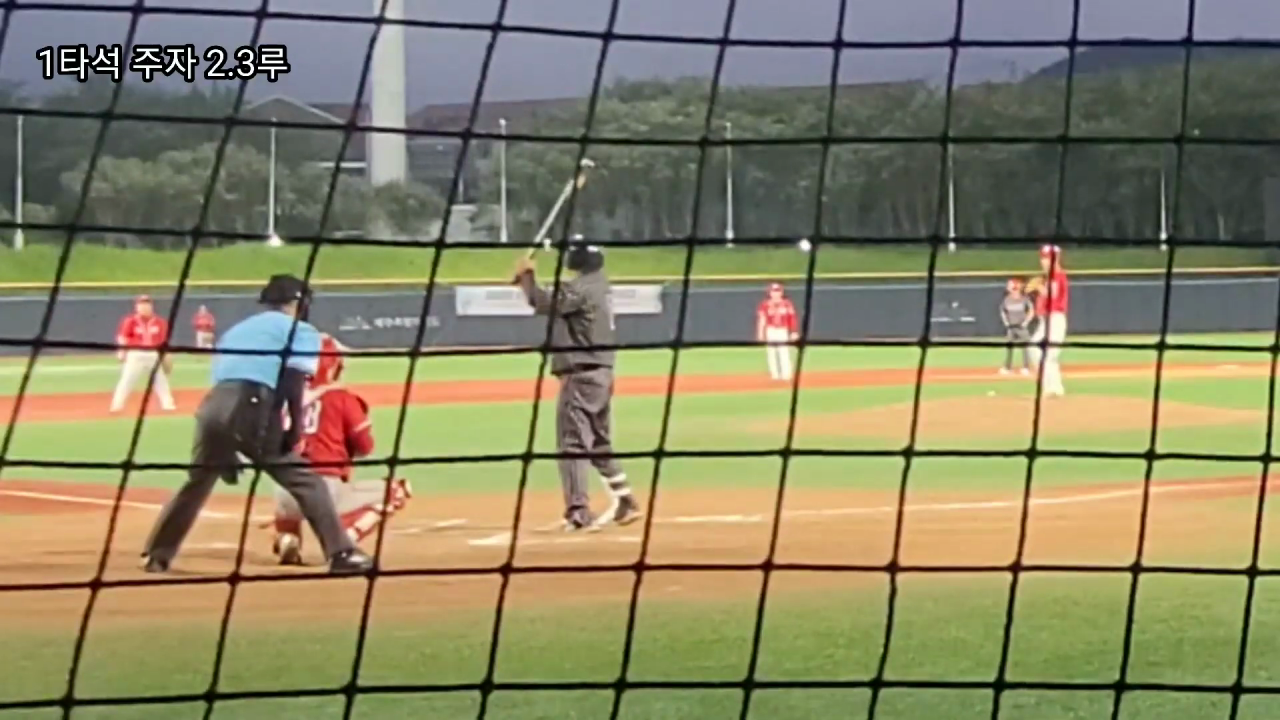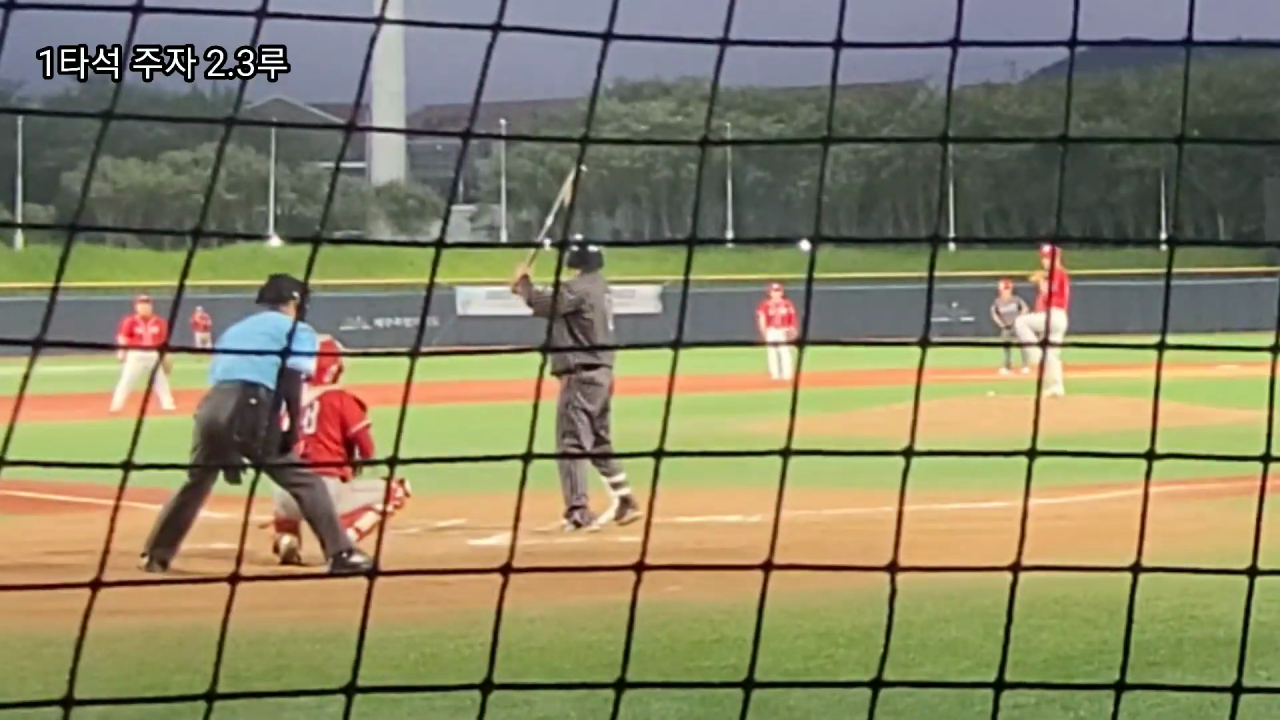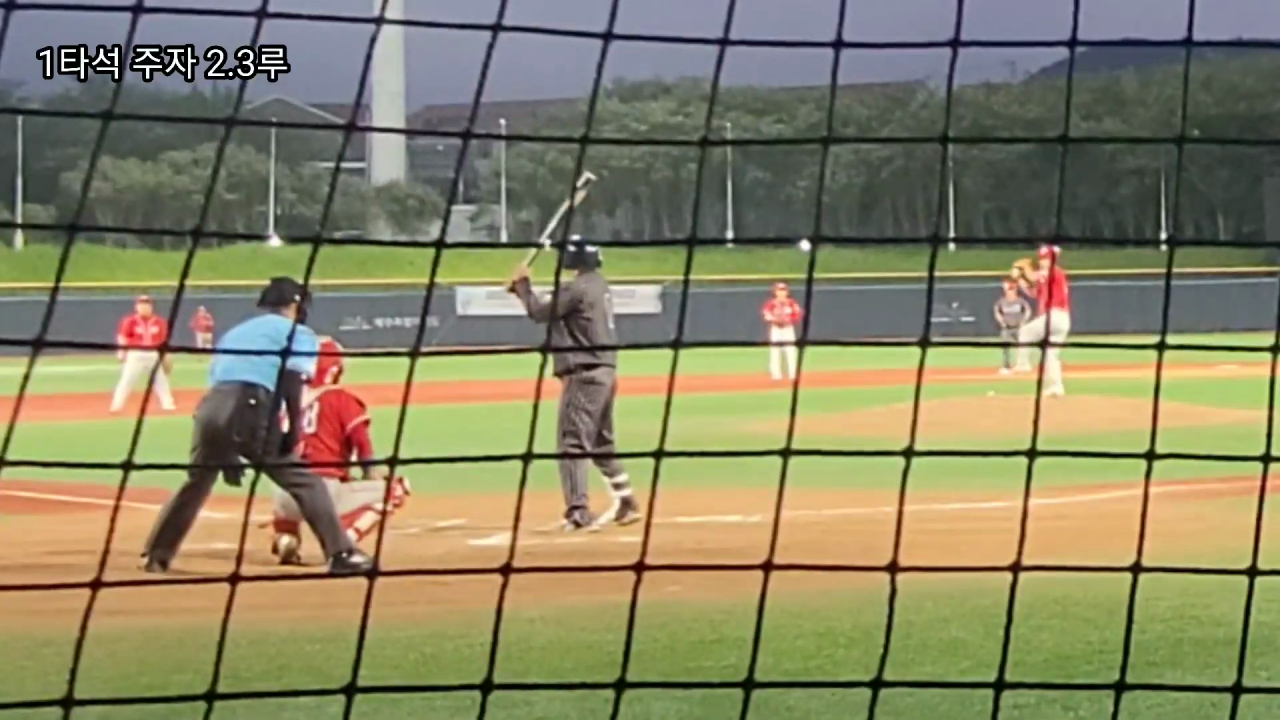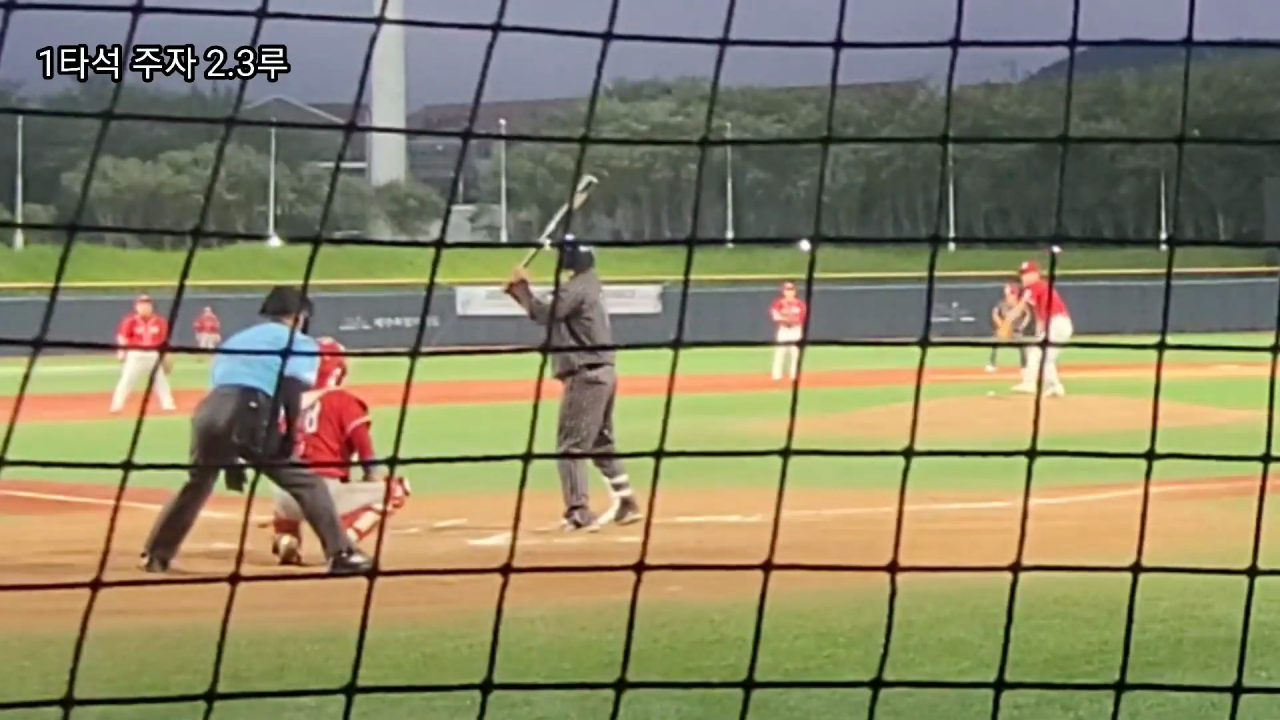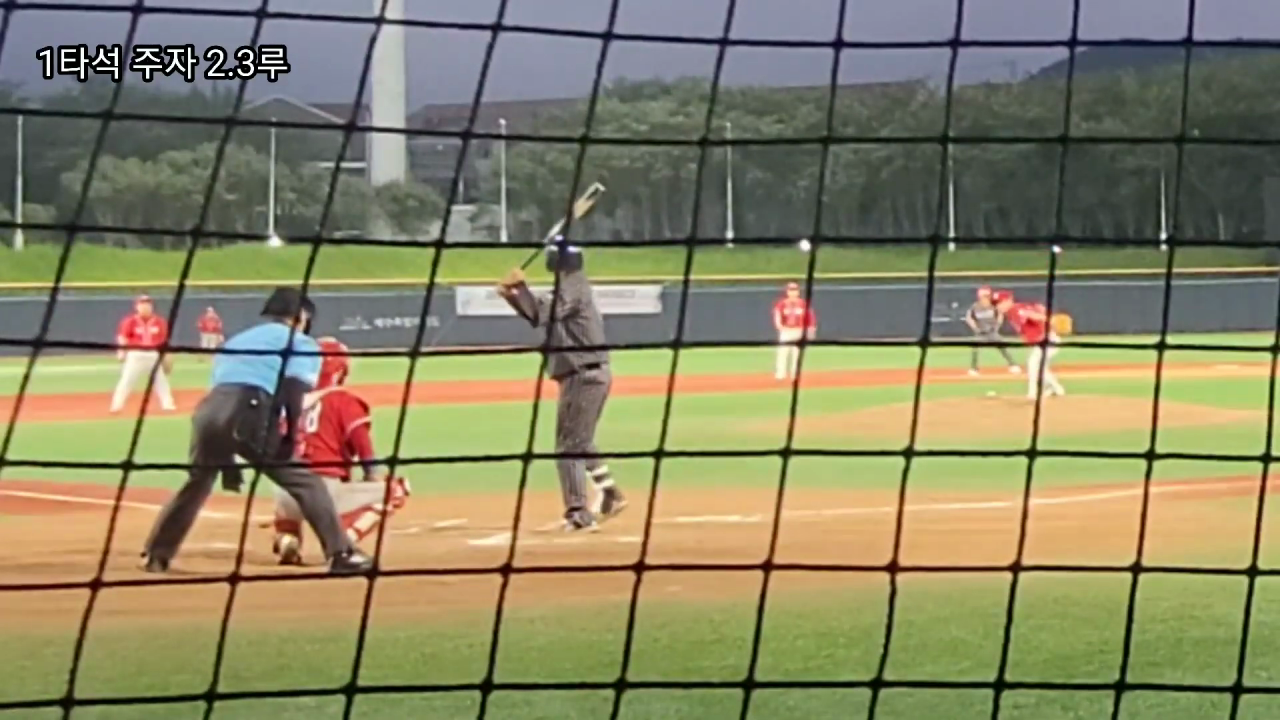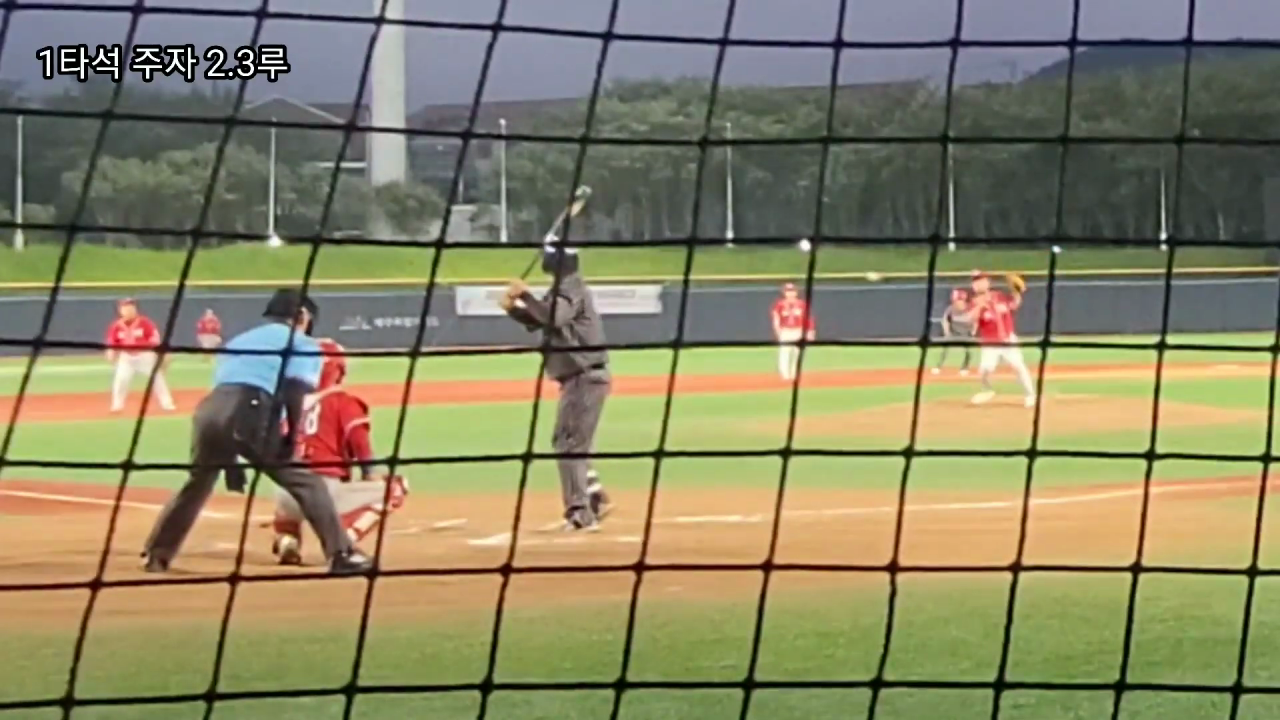
dt=0.4s
person 1, frame 1
left shoulder: (235, 329)
right shoulder: (299, 330)
right elbow: (293, 375)
left wrist: (226, 452)
right wrist: (296, 423)
left hip: (214, 405)
right hip: (253, 408)
left knee: (197, 482)
right knee: (306, 481)
left ankle: (155, 555)
right ankle: (341, 553)
person 1, frame 2
left shoulder: (233, 330)
right shoulder: (296, 329)
right elbow: (291, 376)
left wrist: (228, 451)
right wrist: (294, 424)
left hip: (212, 407)
right hip: (251, 409)
left knee: (196, 483)
right knee: (305, 481)
left ankle: (155, 556)
right ankle: (341, 554)
person 1, frame 3
left shoulder: (233, 332)
right shoulder: (296, 332)
right elbow: (291, 378)
left wrist: (228, 453)
right wrist: (294, 426)
left hip: (211, 408)
right hip: (250, 409)
left knee: (196, 483)
right knee: (305, 481)
left ankle: (155, 556)
right ankle: (341, 554)
person 1, frame 4
left shoulder: (234, 340)
right shoulder: (298, 341)
right elbow: (291, 385)
left wrist: (231, 458)
right wrist: (291, 432)
left hip: (209, 411)
right hip: (249, 413)
left knee: (196, 485)
right knee: (307, 483)
left ankle: (155, 555)
right ankle: (341, 554)
person 1, frame 5
left shoulder: (236, 340)
right shoulder: (300, 342)
right elbow: (293, 387)
left wrist: (227, 460)
right wrist: (292, 433)
left hip: (210, 410)
right hip: (249, 413)
left knee: (196, 484)
right knee: (305, 482)
left ankle: (155, 555)
right ankle: (341, 554)
person 1, frame 6
left shoulder: (238, 340)
right shoulder: (302, 343)
right elbow: (294, 388)
left wrist: (230, 459)
right wrist: (293, 433)
left hip: (211, 410)
right hip: (251, 413)
left knee: (197, 484)
right knee: (307, 483)
left ankle: (156, 555)
right ankle: (341, 554)
person 2, frame 1
left shoulder: (581, 288)
right shoulder: (596, 283)
left elbow: (543, 304)
right elbow: (554, 303)
left wrist: (527, 274)
right wrist: (526, 282)
left hip: (581, 375)
right hip: (600, 373)
left knee: (572, 444)
right knee: (599, 443)
left ankle: (579, 513)
right ankle: (625, 503)
person 2, frame 2
left shoulder: (580, 287)
right shoulder: (596, 284)
left elbow: (541, 304)
right elbow: (554, 304)
left wrist: (523, 280)
right wrist: (525, 289)
left hip: (582, 375)
right hip: (600, 373)
left knee: (571, 444)
right knee: (599, 443)
left ankle: (579, 513)
right ankle: (625, 502)
person 2, frame 3
left shoulder: (578, 287)
right shoulder: (597, 284)
left elbow: (539, 312)
right elbow: (554, 308)
left wrist: (523, 282)
right wrist: (521, 290)
left hip: (584, 375)
right hip: (603, 373)
left knee: (572, 444)
right knee: (603, 443)
left ankle: (579, 513)
right ankle: (626, 504)
person 2, frame 4
left shoulder: (577, 288)
right shoulder: (586, 284)
left elbow: (542, 314)
right elbow: (550, 311)
left wrist: (522, 285)
right wrist: (518, 292)
left hip: (585, 376)
right hip: (601, 374)
left knee: (571, 446)
right knee: (602, 443)
left ankle: (579, 513)
right ankle: (626, 504)
person 2, frame 5
left shoulder: (571, 287)
right shoulder: (572, 285)
left elbow: (541, 314)
right elbow: (539, 315)
left wrist: (520, 285)
right wrist: (511, 295)
left hip: (582, 376)
right hip: (593, 374)
left knee: (569, 447)
right knee: (581, 442)
left ankle: (580, 514)
right ankle: (610, 495)
person 2, frame 6
left shoulder: (571, 289)
right shoulder: (562, 289)
left elbow: (553, 318)
right elbow: (536, 320)
left wrist: (524, 295)
right wrist: (513, 306)
left hip: (584, 377)
right hip: (584, 377)
left knee: (570, 446)
right knee: (570, 443)
left ankle: (580, 515)
right ankle: (596, 499)
person 3, frame 1
right shoulder: (341, 397)
right elbow: (364, 446)
right wrist: (346, 452)
left hip: (286, 495)
right hip: (325, 491)
right knee: (396, 491)
left ankle: (287, 540)
person 3, frame 2
right shoulder: (340, 398)
right elbow: (366, 447)
right wrist: (357, 463)
left hip: (285, 495)
right hip: (324, 490)
right knee: (396, 491)
left ankle: (286, 539)
person 3, frame 3
right shoulder: (339, 398)
right elbow: (361, 438)
right wrist: (370, 472)
left hip: (285, 497)
right hip: (324, 492)
right knee: (395, 490)
left ankle: (286, 540)
person 3, frame 4
right shoulder: (341, 399)
right elbow: (361, 439)
right wrist: (371, 475)
left hip: (286, 496)
right hip: (324, 492)
right knee: (395, 490)
left ankle: (286, 539)
person 3, frame 5
right shoulder: (343, 399)
right elbow: (360, 439)
right wrist: (372, 475)
left hip: (287, 496)
right hip: (325, 491)
right knee: (395, 490)
left ankle: (286, 539)
person 3, frame 6
right shoulder: (342, 400)
right elbow: (359, 440)
right wrist: (370, 475)
left hip: (288, 498)
right hip: (325, 492)
right knee: (393, 488)
left ankle: (286, 540)
